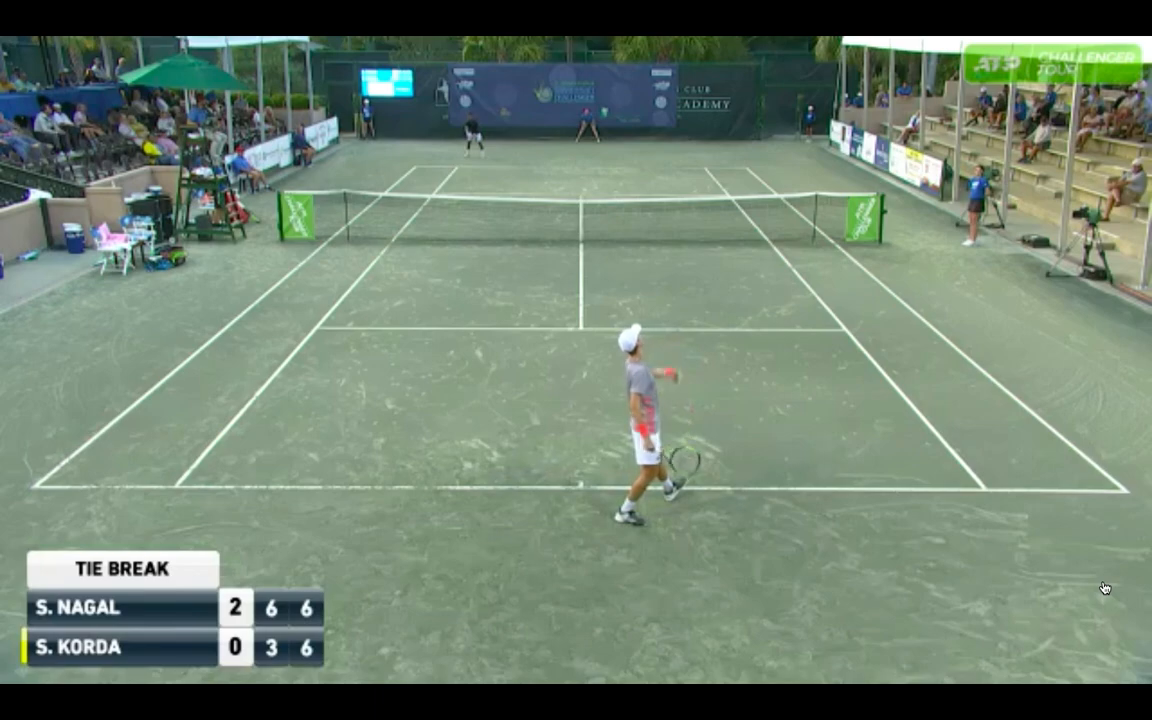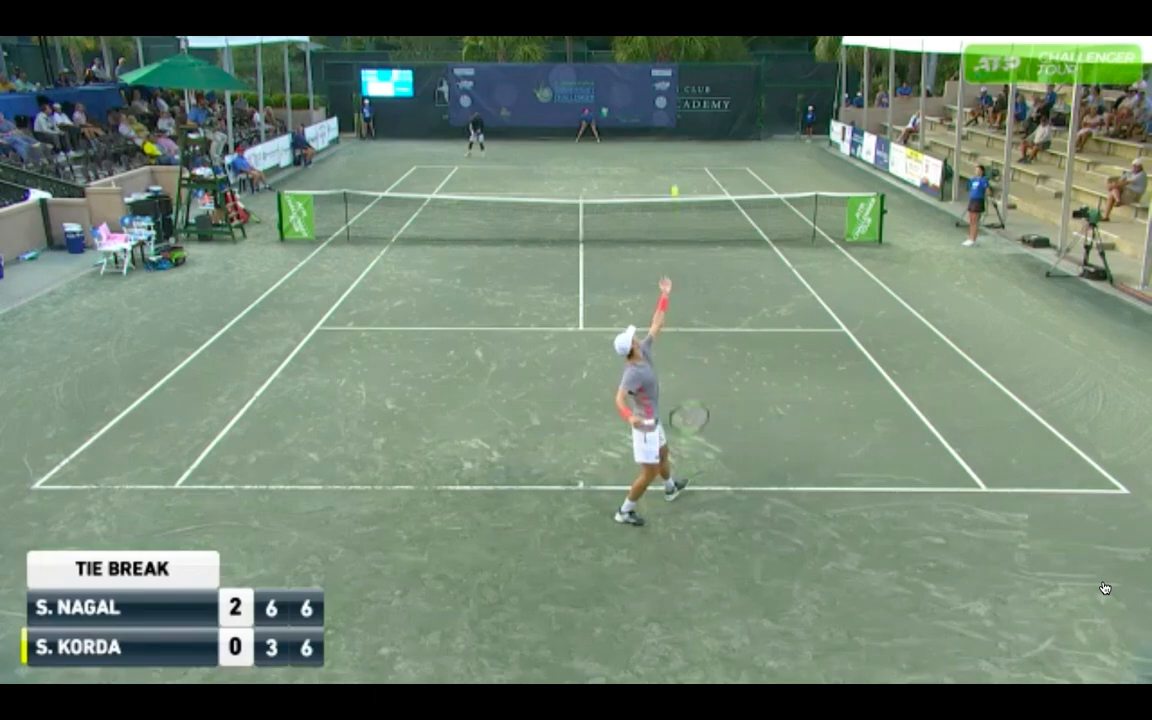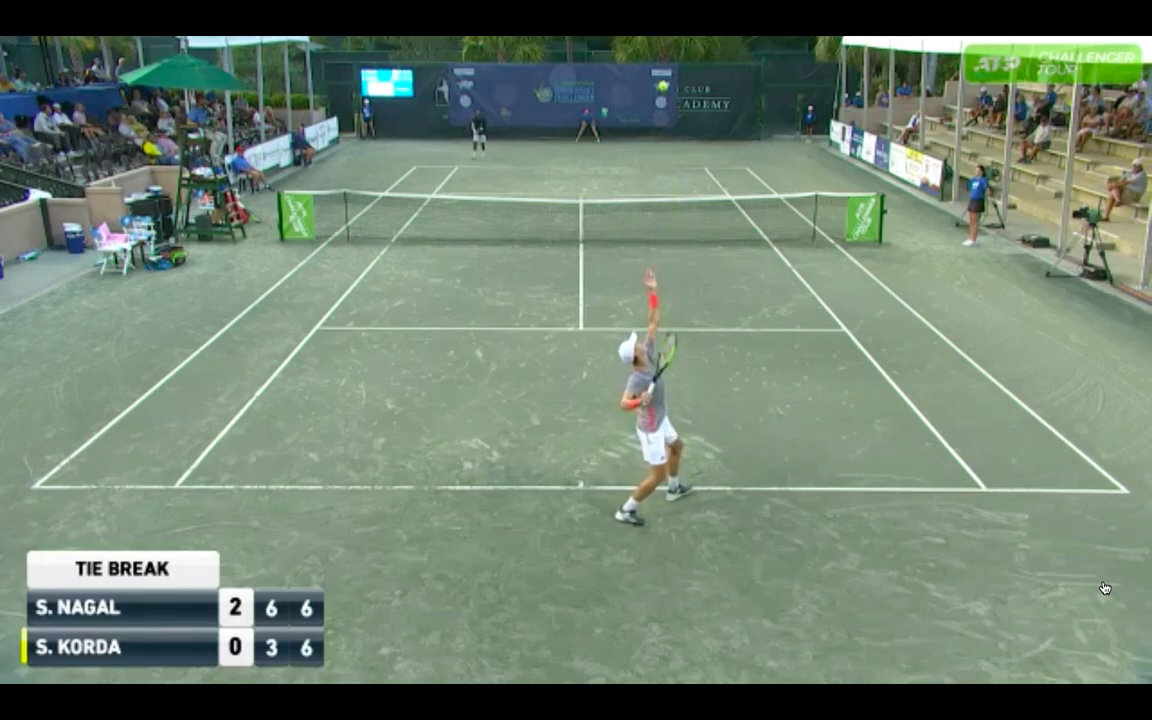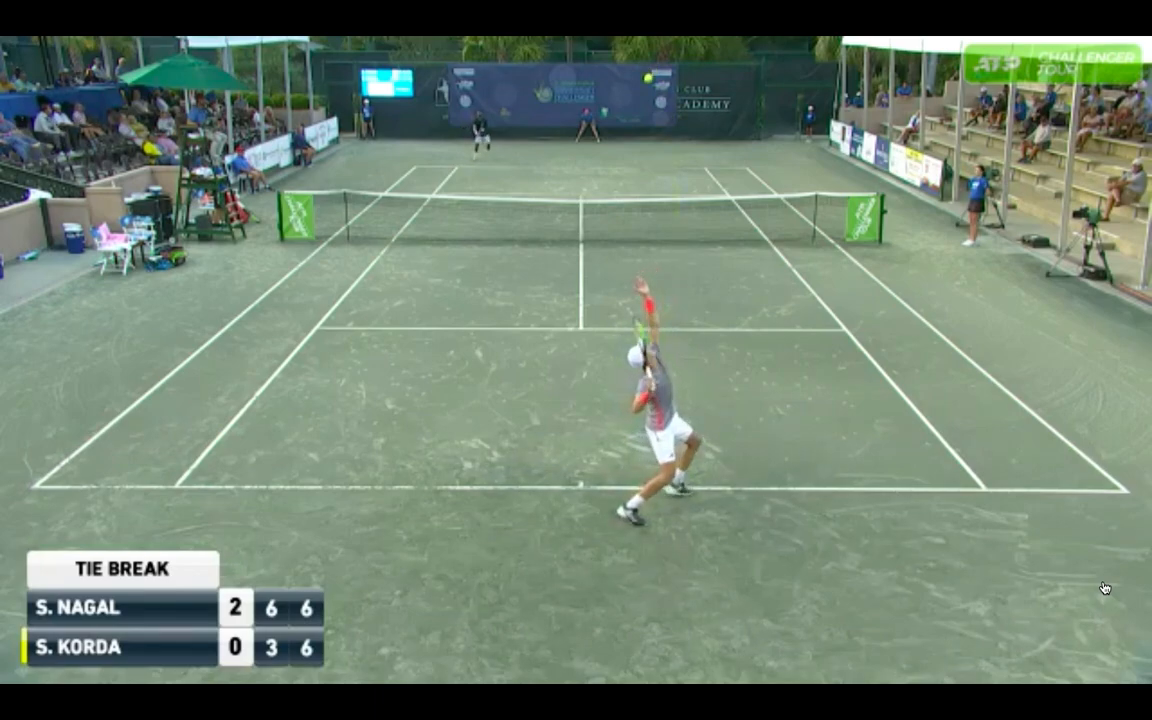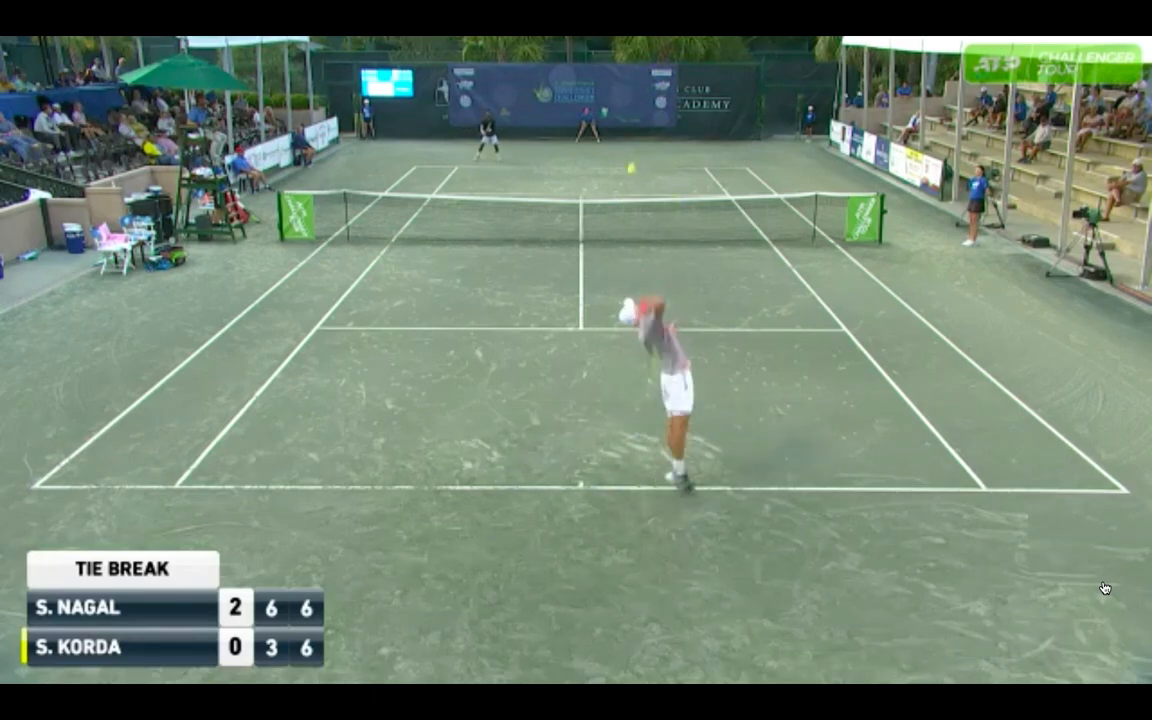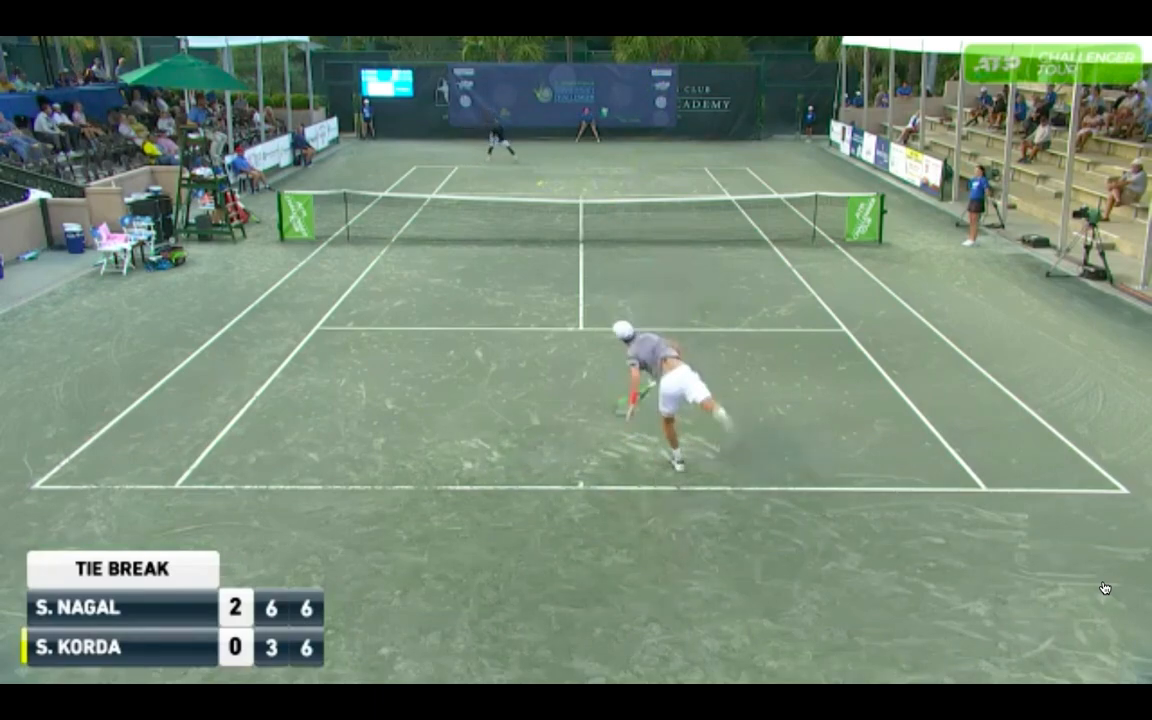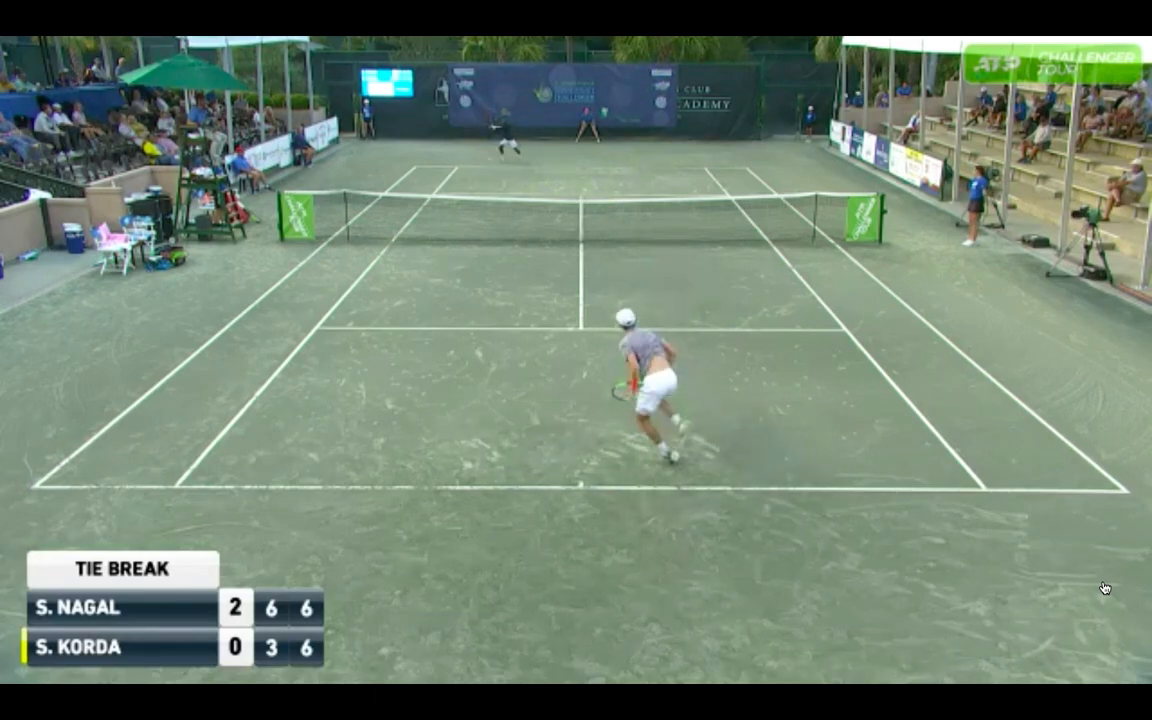
dt=0.3s
person 1, frame 1
left shoulder: (633, 364)
right shoulder: (639, 372)
left elbow: (651, 373)
right elbow: (634, 407)
left wrist: (668, 372)
right wrist: (646, 437)
left hip: (648, 424)
right hip: (645, 428)
left knee: (657, 457)
right knee: (648, 473)
left ankle: (669, 488)
right ankle: (625, 511)
person 1, frame 2
left shoulder: (643, 352)
right shoulder: (632, 373)
left elbow: (656, 325)
right elbow: (619, 400)
left wrist: (664, 296)
right wrist: (630, 418)
left hip: (653, 420)
right hip: (645, 426)
left knee: (663, 453)
right knee: (649, 473)
left ankle: (671, 488)
right ankle: (625, 512)
person 1, frame 3
left shoulder: (648, 354)
right shoulder: (637, 378)
left elbow: (653, 322)
right elbow: (623, 403)
left wrist: (653, 291)
right wrist: (639, 401)
left hip: (661, 420)
right hip: (651, 428)
left knee: (677, 447)
right knee: (657, 475)
left ankle: (674, 489)
right ankle: (626, 511)
person 1, frame 4
left shoulder: (653, 355)
right shoulder: (647, 382)
left elbow: (654, 324)
right elbow: (635, 409)
left wrist: (646, 297)
right wrist: (647, 394)
left hip: (672, 419)
right hip: (660, 429)
left knee: (695, 442)
right knee: (664, 475)
left ankle: (677, 484)
right ankle: (629, 508)
person 1, frame 5
left shoulder: (647, 329)
right shoulder: (651, 326)
right elbow: (659, 304)
left wrist: (664, 326)
left hip: (668, 377)
right hip: (678, 376)
left knee: (673, 424)
right knee: (680, 424)
left ankle: (677, 472)
right ankle: (679, 473)
person 1, frame 6
left shoulder: (632, 353)
right shoulder: (648, 336)
left elbow: (635, 376)
right elbow: (676, 348)
left wrist: (631, 403)
left hip: (668, 383)
right hip: (684, 372)
left knee: (667, 421)
right knee: (709, 405)
left ankle: (678, 459)
right ankle: (721, 415)
person 1, frame 7
left shoulder: (625, 342)
right shoulder: (650, 334)
left elbow: (634, 366)
right elbow: (673, 353)
left wrist: (634, 387)
left hip: (654, 382)
right hip: (670, 377)
left knee: (642, 419)
right knee: (657, 398)
left ankle: (668, 453)
right ankle: (677, 422)
